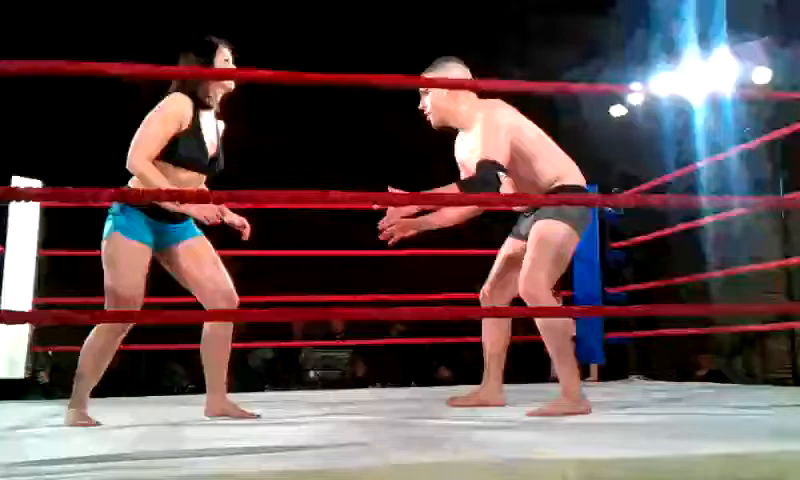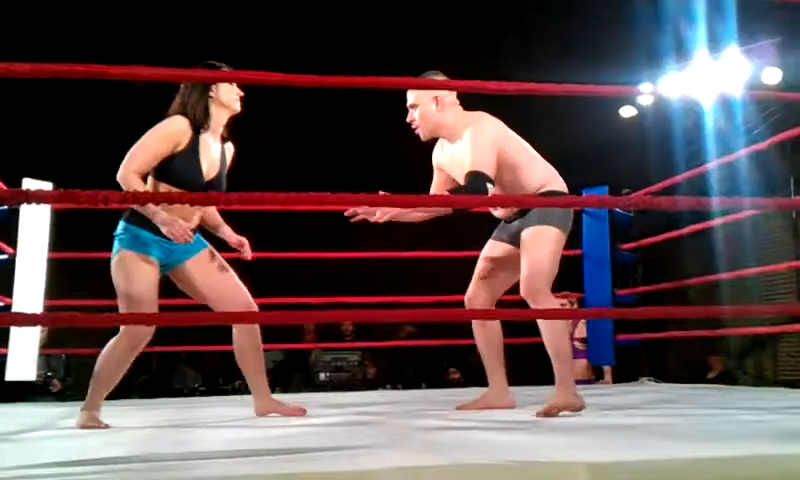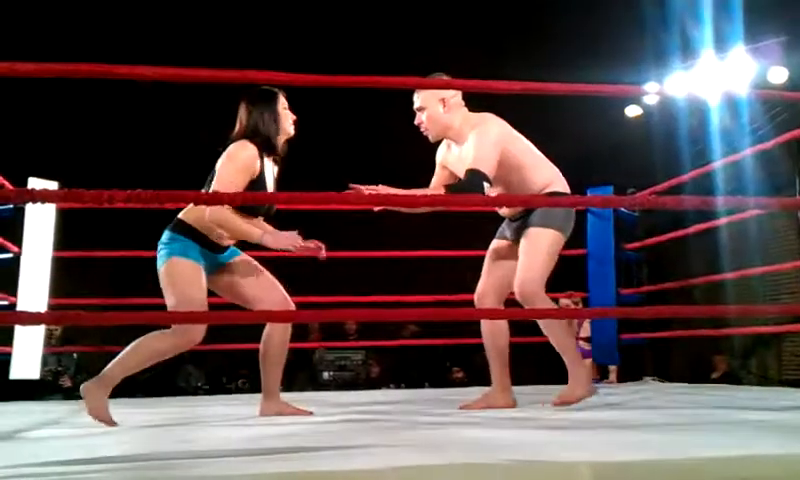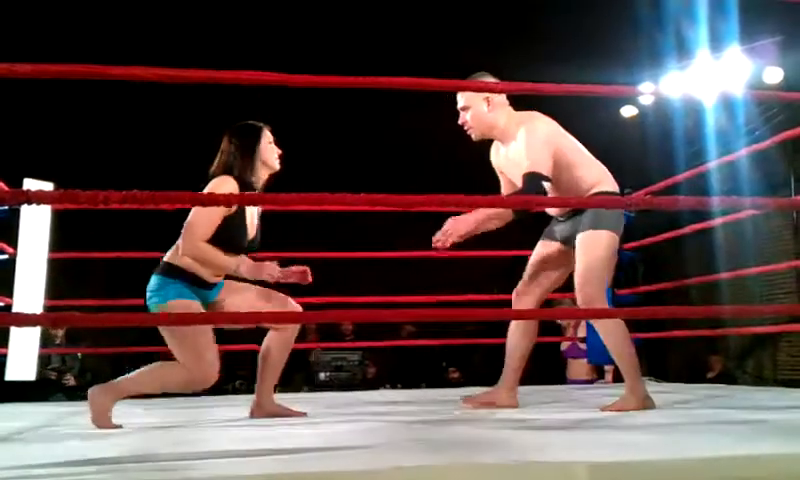
dt=0.4s
person 1, frame 1
left shoulder: (217, 124)
right shoulder: (178, 105)
right elbow: (136, 161)
left wrist: (225, 214)
right wrist: (185, 203)
left hip: (178, 226)
right hip: (135, 216)
left knee: (225, 299)
right knee: (122, 315)
left ankle: (217, 399)
right ankle: (76, 405)
person 1, frame 2
left shoulder: (227, 148)
right shoulder: (179, 127)
right elbow: (127, 174)
left wrist: (227, 233)
right wrist: (159, 217)
left hip: (186, 243)
right hip: (140, 235)
left knee: (245, 310)
right knee: (138, 330)
left ankle: (263, 399)
right ankle: (90, 407)
person 1, frame 3
left shoulder: (270, 163)
right shoulder: (245, 152)
right elbow: (216, 212)
left wrist: (293, 243)
right wrist: (266, 239)
left hip: (219, 252)
right hip: (183, 244)
left knee: (282, 307)
right knee: (190, 330)
left ankle: (271, 400)
right ankle: (99, 386)
person 1, frame 4
right shoulder: (226, 186)
right elbow: (188, 244)
left wrist: (279, 274)
right wrist: (244, 268)
left hip: (209, 290)
right hip: (174, 286)
left knee: (292, 313)
right knee: (204, 373)
left ankle: (263, 403)
right ankle: (109, 392)
person 2, frame 1
left shoulder: (492, 116)
right shoulder: (463, 143)
left elbow: (487, 183)
right elbow: (474, 202)
left wrist: (417, 201)
right wrist: (419, 223)
left hip: (564, 199)
right hip: (532, 212)
left knee: (532, 288)
right knee: (492, 296)
left ankle: (573, 395)
right ankle: (491, 388)
person 2, frame 2
left shoulder: (481, 128)
right shoulder: (443, 152)
left elbow: (476, 191)
right elbow: (437, 205)
left wrist: (405, 205)
right wrist: (386, 211)
left hip: (546, 204)
right hip: (511, 219)
left knee: (533, 289)
right knee: (477, 299)
left ankle: (567, 391)
right ankle: (498, 391)
person 2, frame 3
left shoulder: (486, 130)
right shoulder: (446, 151)
left elbow: (472, 190)
right elbow: (431, 197)
left wrist: (399, 195)
right wrist: (387, 195)
left hip: (548, 205)
right hip: (515, 216)
left knee: (527, 289)
right knee: (486, 298)
left ankle: (579, 374)
right ankle: (501, 391)
person 2, frame 4
left shoulder: (533, 129)
right shoulder: (497, 152)
left elbow: (535, 193)
right elbow: (512, 204)
left wrist: (471, 220)
right wrist: (467, 226)
left hip: (599, 206)
right hip: (561, 218)
left knee: (587, 296)
right knee: (524, 298)
left ankle: (637, 392)
right ankle: (507, 390)
